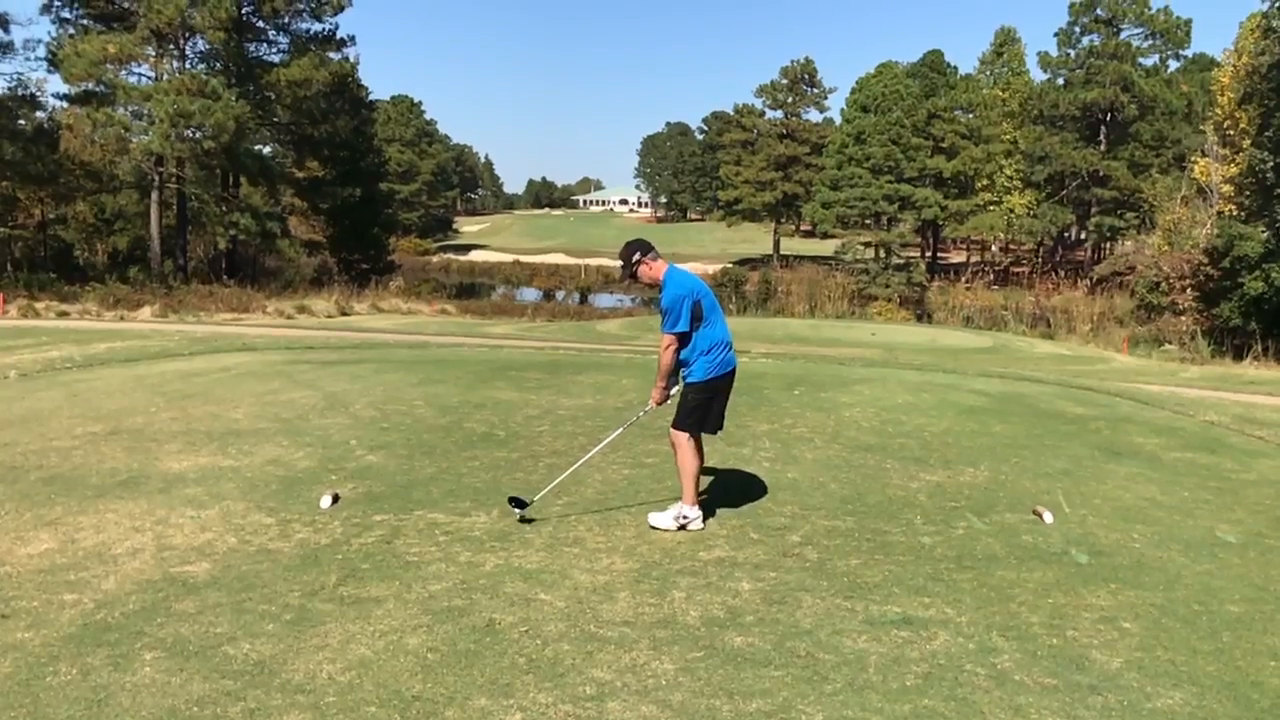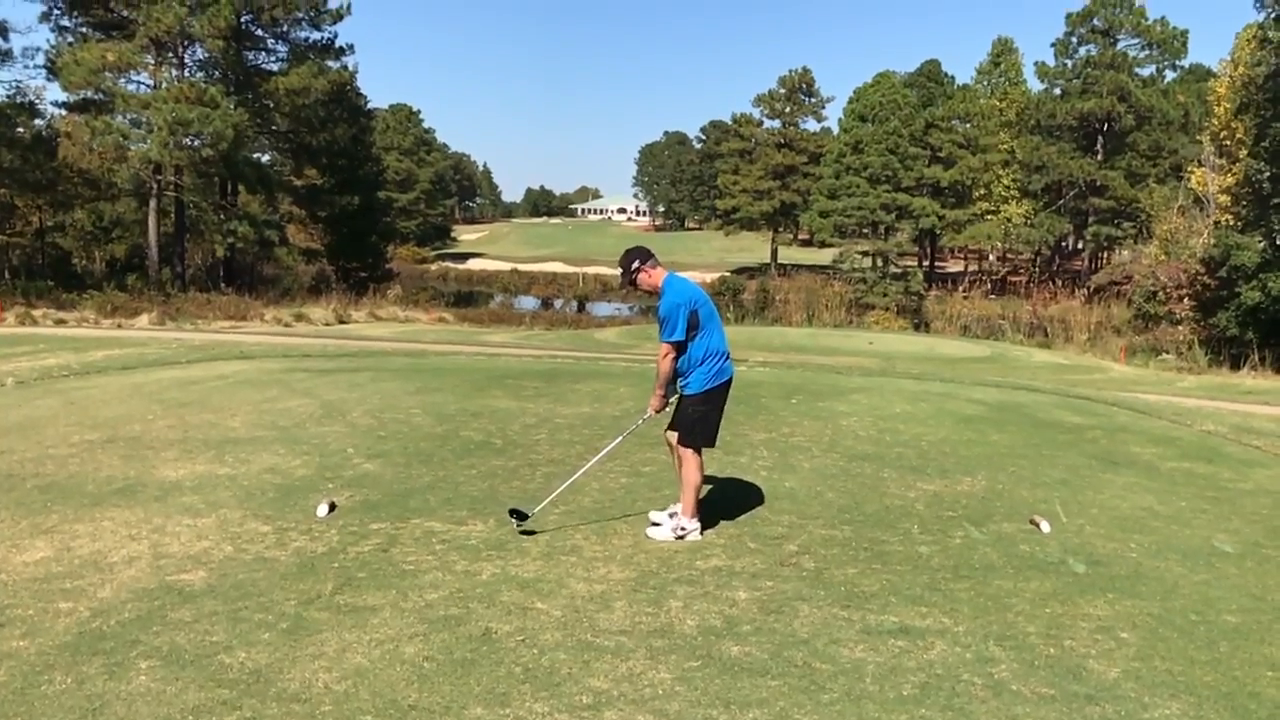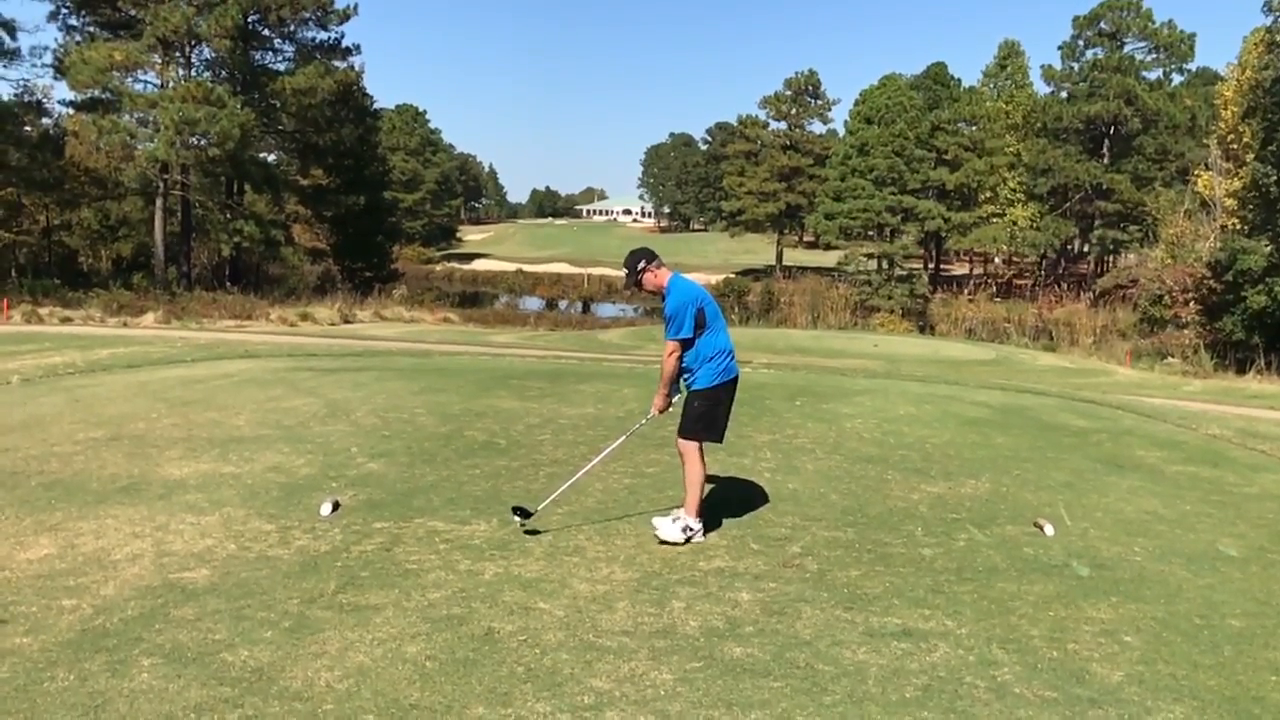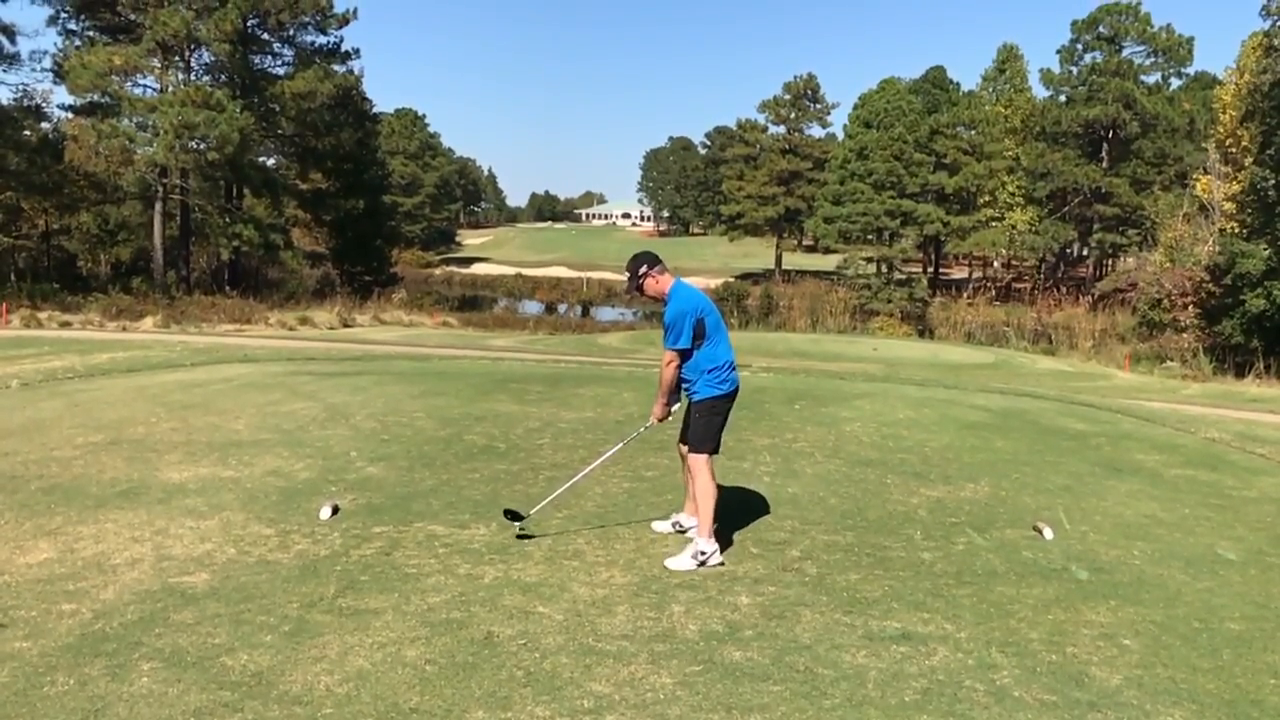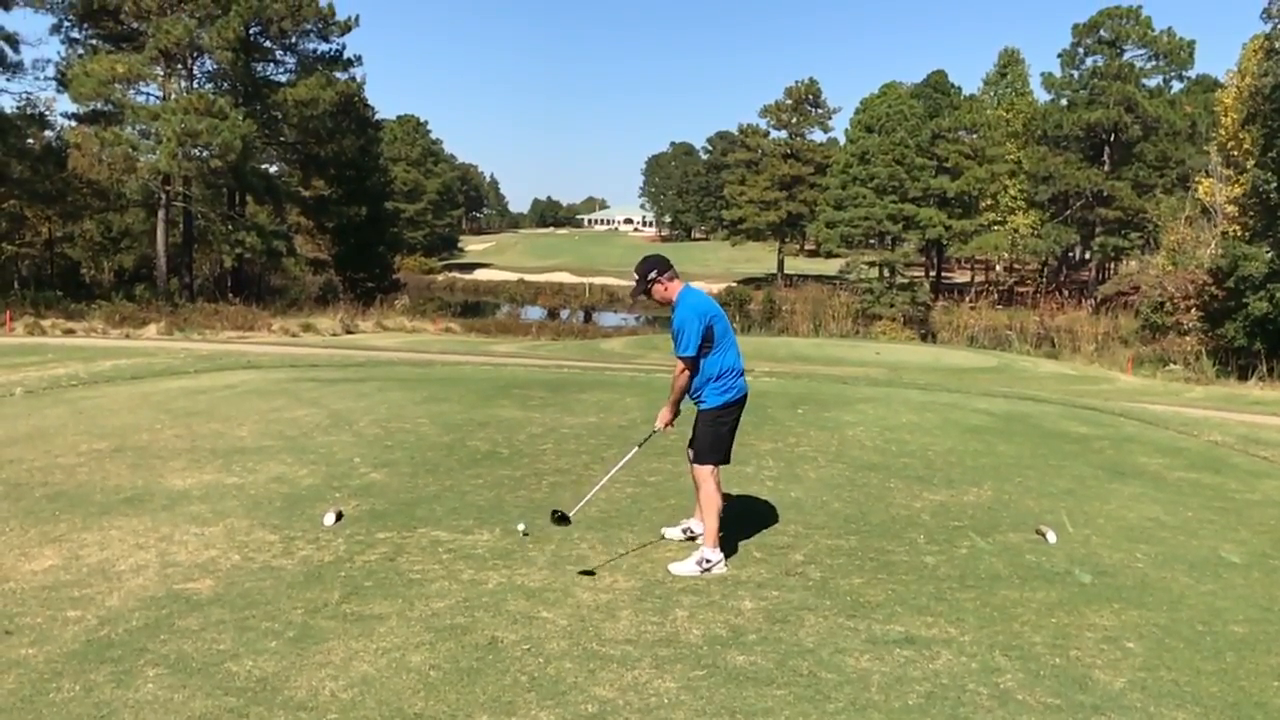
dt=0.5s
person 1, frame 1
left shoulder: (675, 290)
right shoulder: (678, 279)
left elbow: (670, 345)
left wrist: (660, 386)
right wrist: (668, 381)
left hip: (708, 369)
right hip: (709, 367)
left knee: (681, 435)
right knee: (690, 436)
left ankle: (690, 511)
right ankle: (688, 504)
person 1, frame 2
left shoulder: (673, 299)
right shoulder: (678, 287)
left elbow: (668, 354)
left wrist: (659, 394)
right wrist: (667, 389)
left hip: (705, 380)
right hip: (702, 377)
left knee: (688, 449)
right knee: (674, 438)
left ankle: (688, 522)
right ankle: (685, 507)
person 1, frame 3
left shoulder: (679, 297)
right shoulder: (679, 290)
left elbow: (673, 353)
right elbow: (682, 350)
left wrist: (662, 393)
right wrist: (671, 388)
left hip: (712, 377)
right hip: (707, 376)
left knee: (690, 445)
right knee: (686, 443)
left ankle: (692, 522)
right ankle: (688, 512)
person 1, frame 4
left shoulder: (679, 305)
right shoulder: (683, 295)
left elbow: (671, 362)
left wrist: (661, 402)
right wrist: (672, 396)
left hip: (712, 387)
right hip: (706, 385)
left knee: (699, 459)
right knee: (687, 450)
left ankle: (705, 545)
right ankle: (690, 517)
person 1, frame 5
left shoulder: (687, 311)
right shoulder: (691, 300)
left elbow: (684, 369)
left wrist: (670, 407)
right wrist: (675, 404)
left hip: (720, 396)
right hip: (718, 393)
left knee: (705, 469)
right knee: (696, 456)
left ankle: (711, 554)
right ankle: (699, 523)
